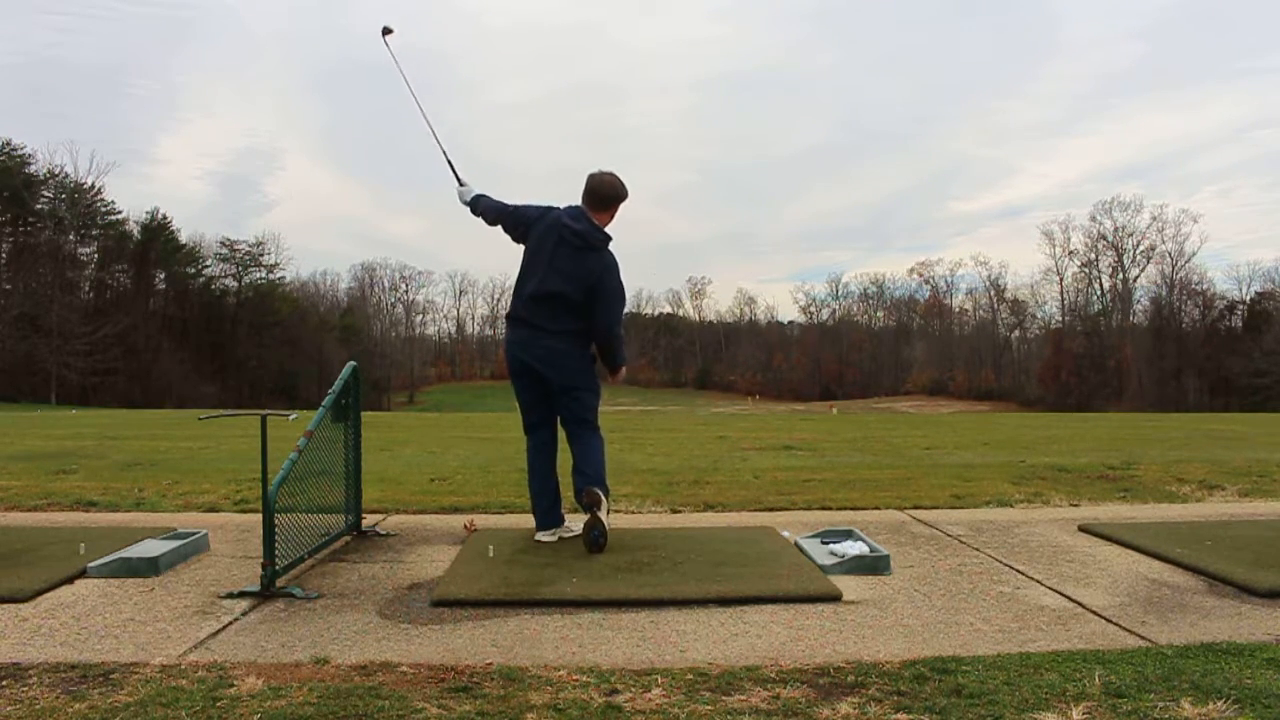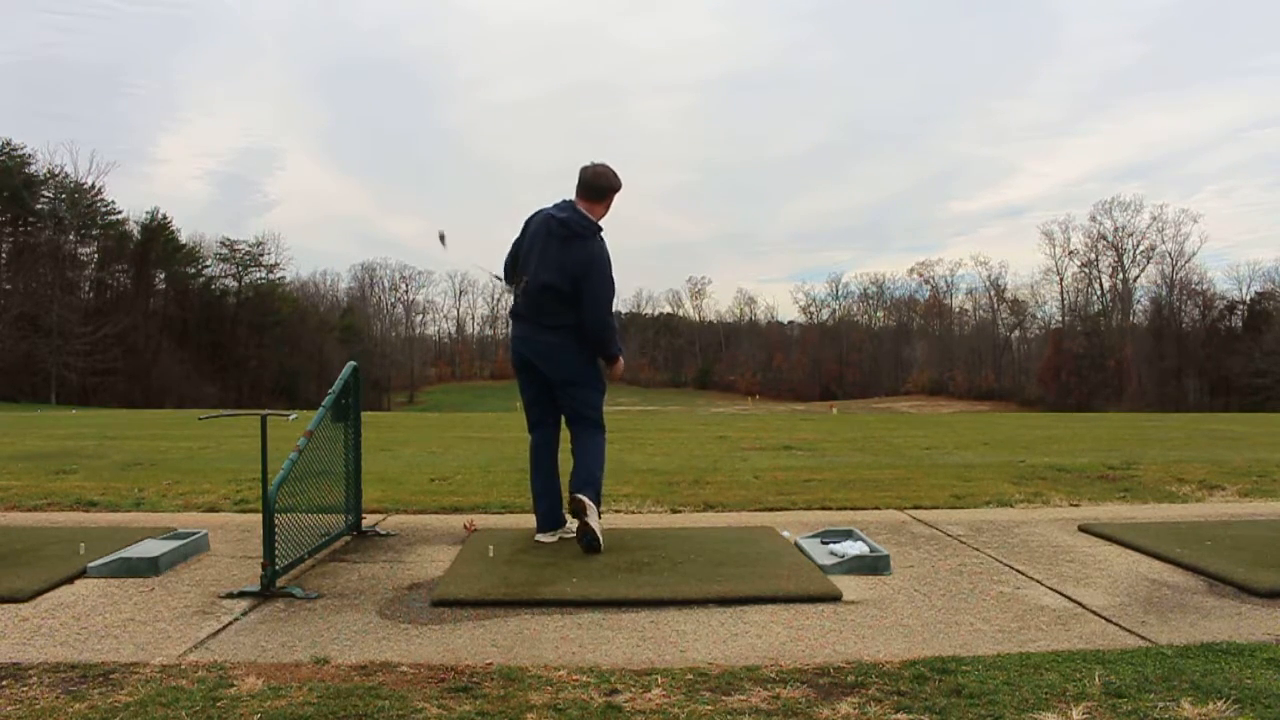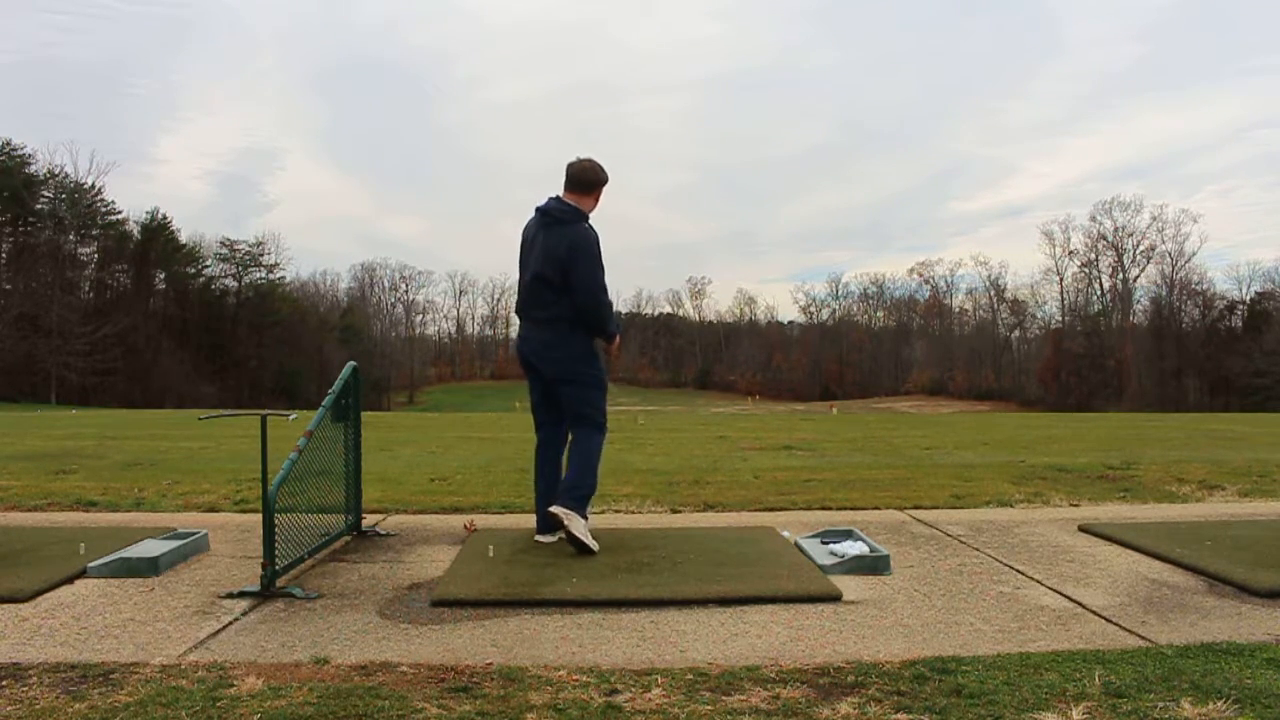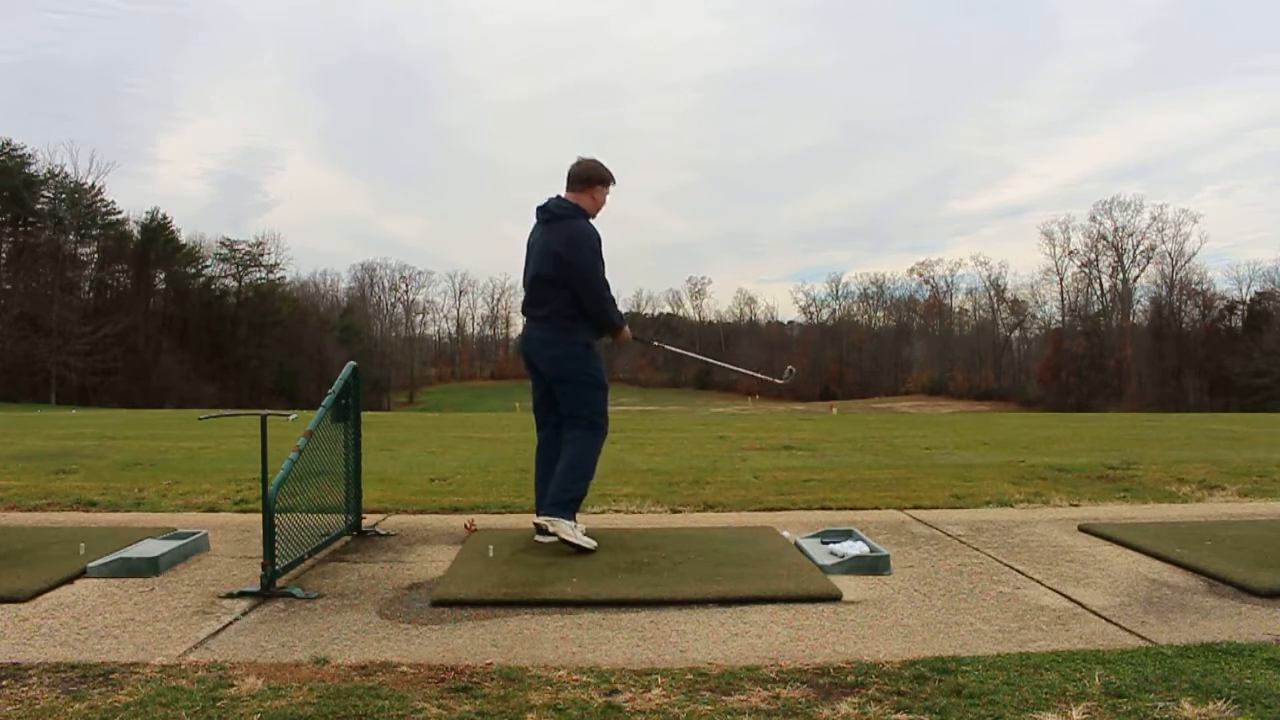
dt=0.4s
person 1, frame 1
left shoulder: (543, 222)
right shoulder: (602, 261)
left elbow: (500, 212)
right elbow: (606, 324)
left wrist: (472, 198)
right wrist: (616, 364)
left hip: (521, 344)
right hip: (566, 353)
left knee: (539, 433)
right knee: (584, 429)
left ankle: (547, 521)
right ankle: (593, 491)
person 1, frame 2
left shoulder: (539, 221)
right shoulder: (592, 249)
left elbow: (514, 263)
right elbow: (597, 316)
left wrist: (513, 279)
right wrist: (613, 356)
left hip: (525, 341)
right hip: (567, 348)
left knee: (542, 432)
right knee: (587, 428)
left ankle: (549, 521)
right ankle: (586, 495)
person 1, frame 3
left shoulder: (535, 225)
right shoulder: (580, 235)
right elbow: (592, 298)
right wrist: (611, 333)
left hip: (531, 339)
right hip: (568, 344)
left knee: (549, 430)
right knee: (588, 426)
left ankle: (548, 520)
right ankle: (570, 505)
person 1, frame 4
left shoulder: (543, 226)
right shoulder: (580, 232)
right elbow: (593, 291)
left wrist: (605, 323)
right wrist: (617, 326)
left hip: (537, 338)
right hip: (568, 344)
left knee: (551, 429)
right knee: (587, 426)
left ankle: (547, 515)
right ankle: (558, 513)
